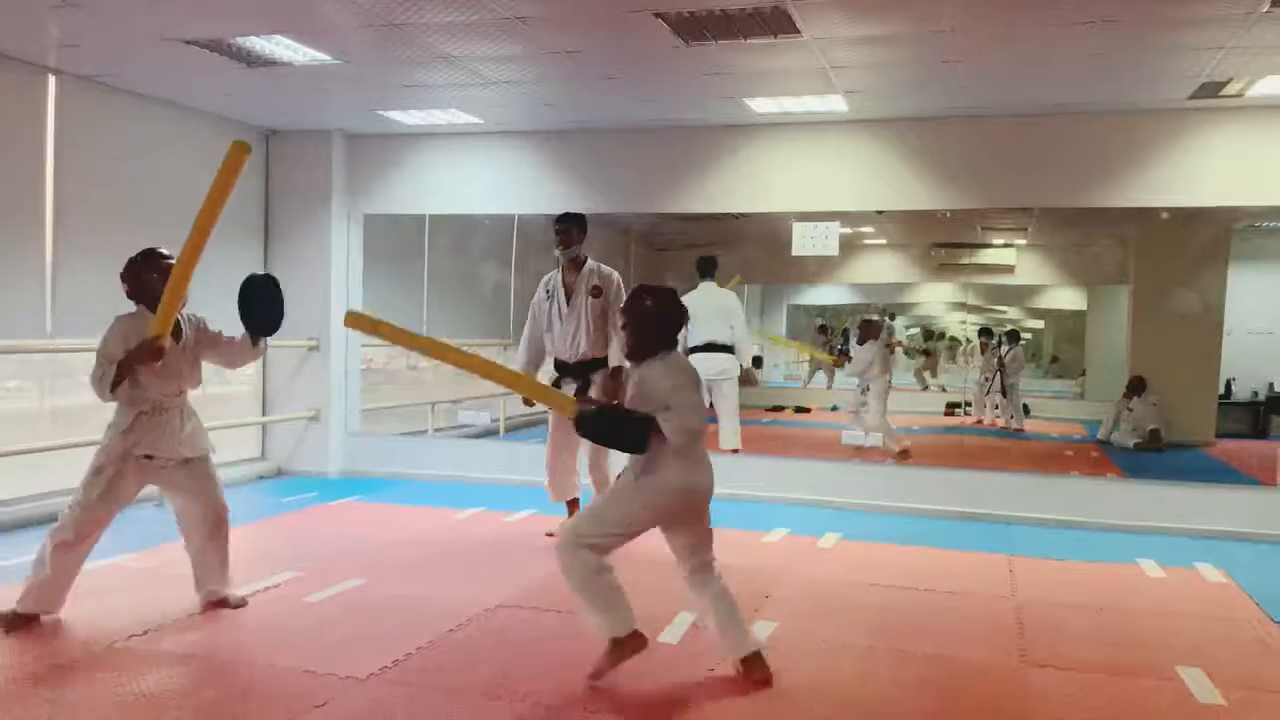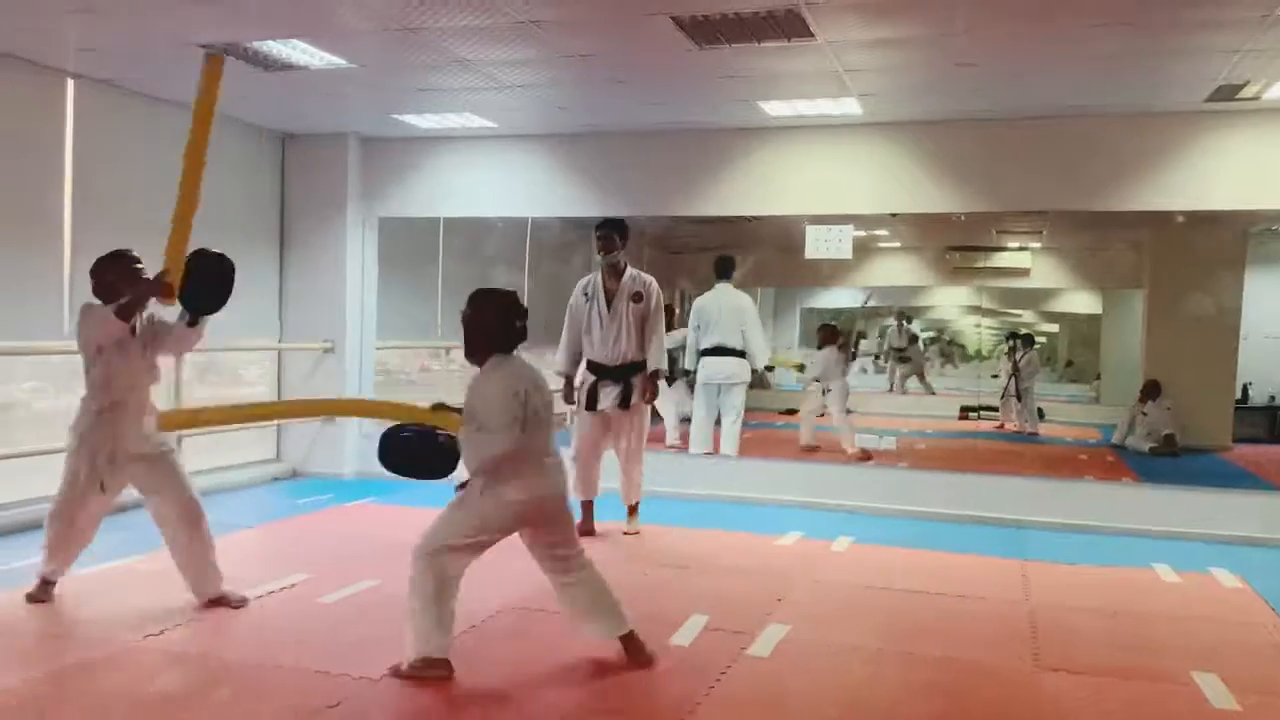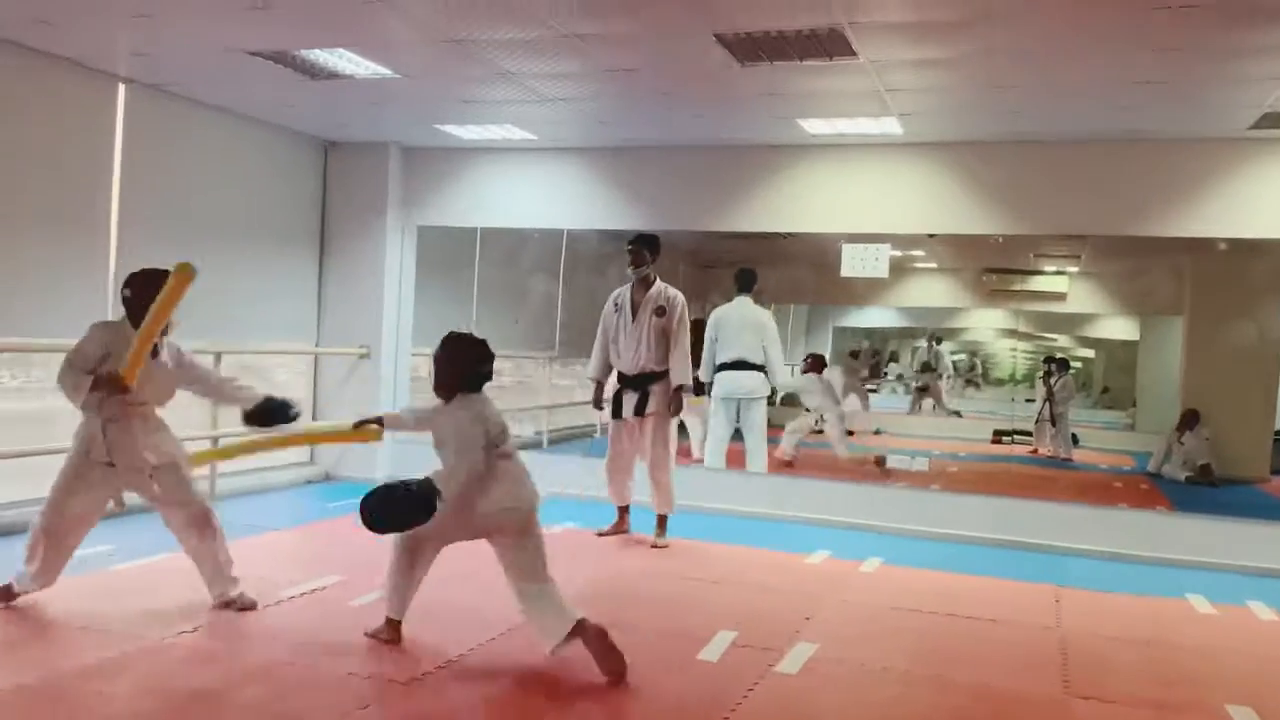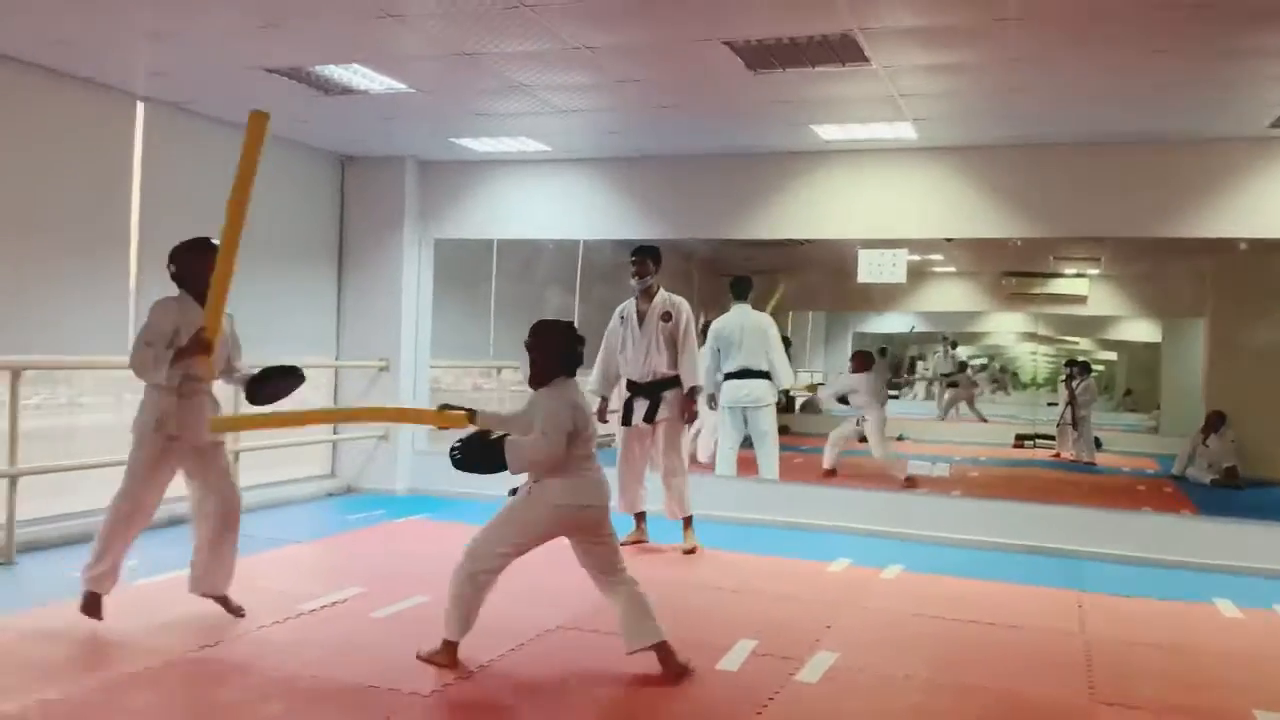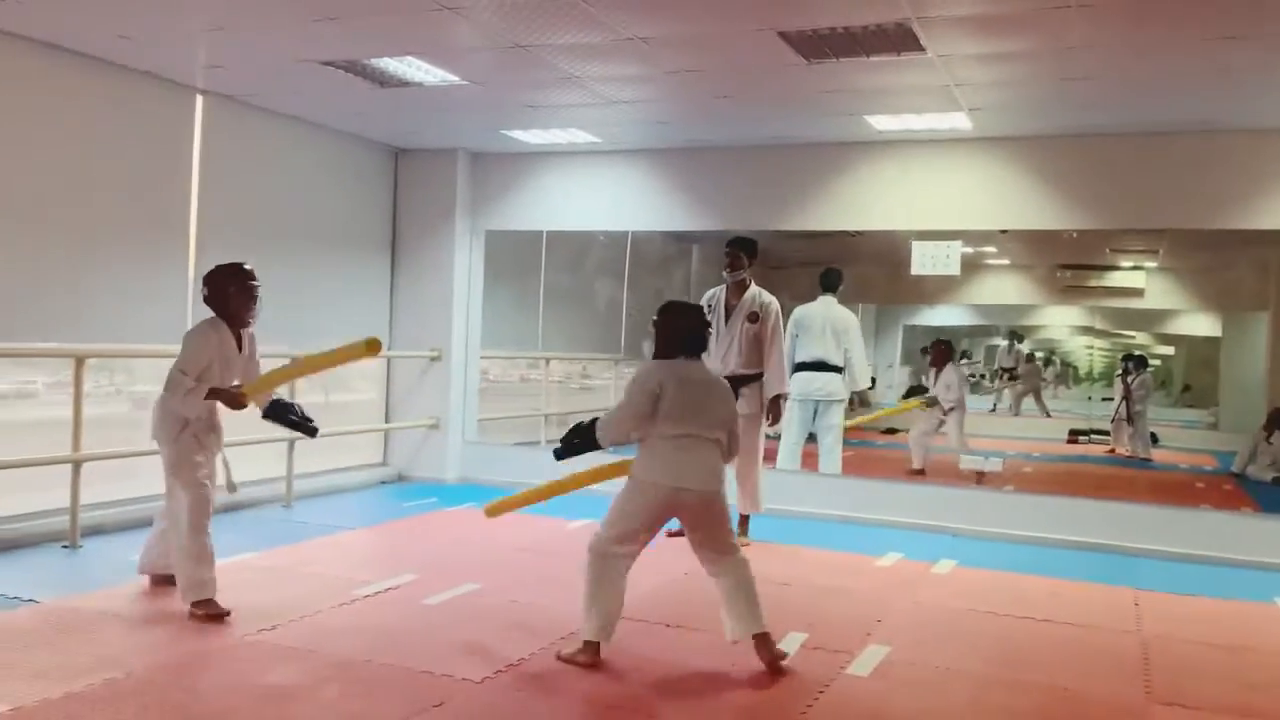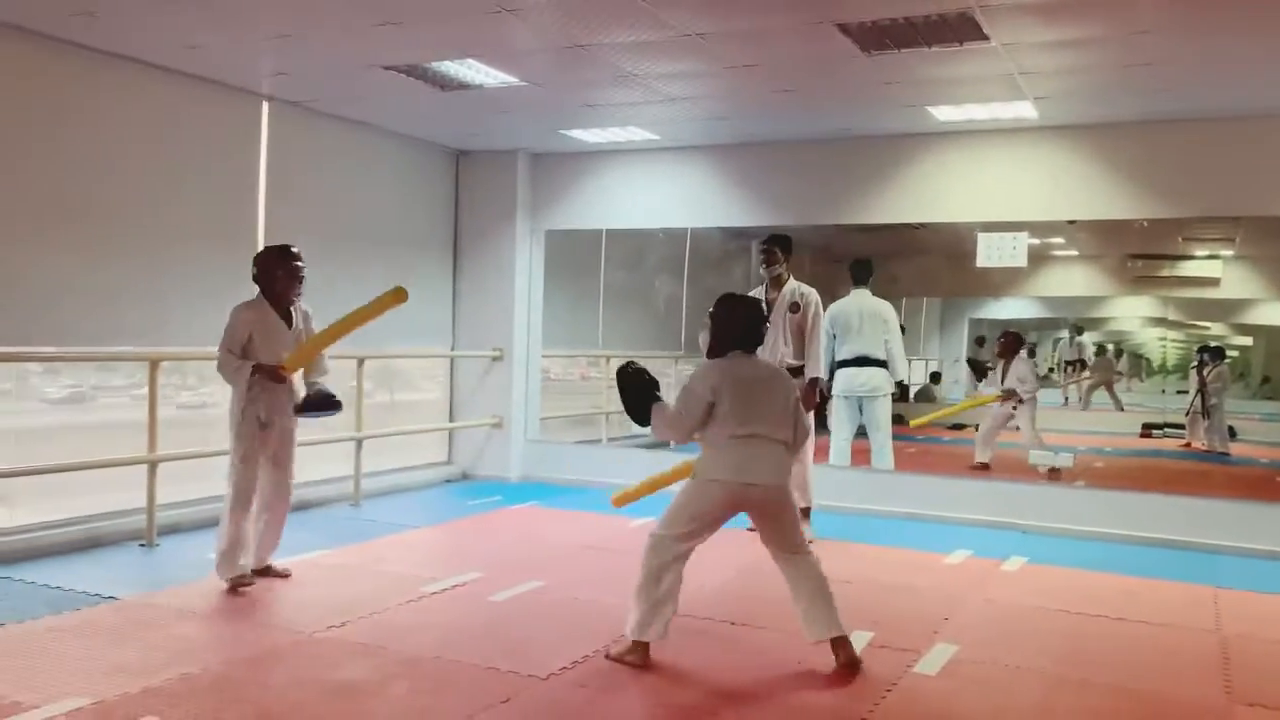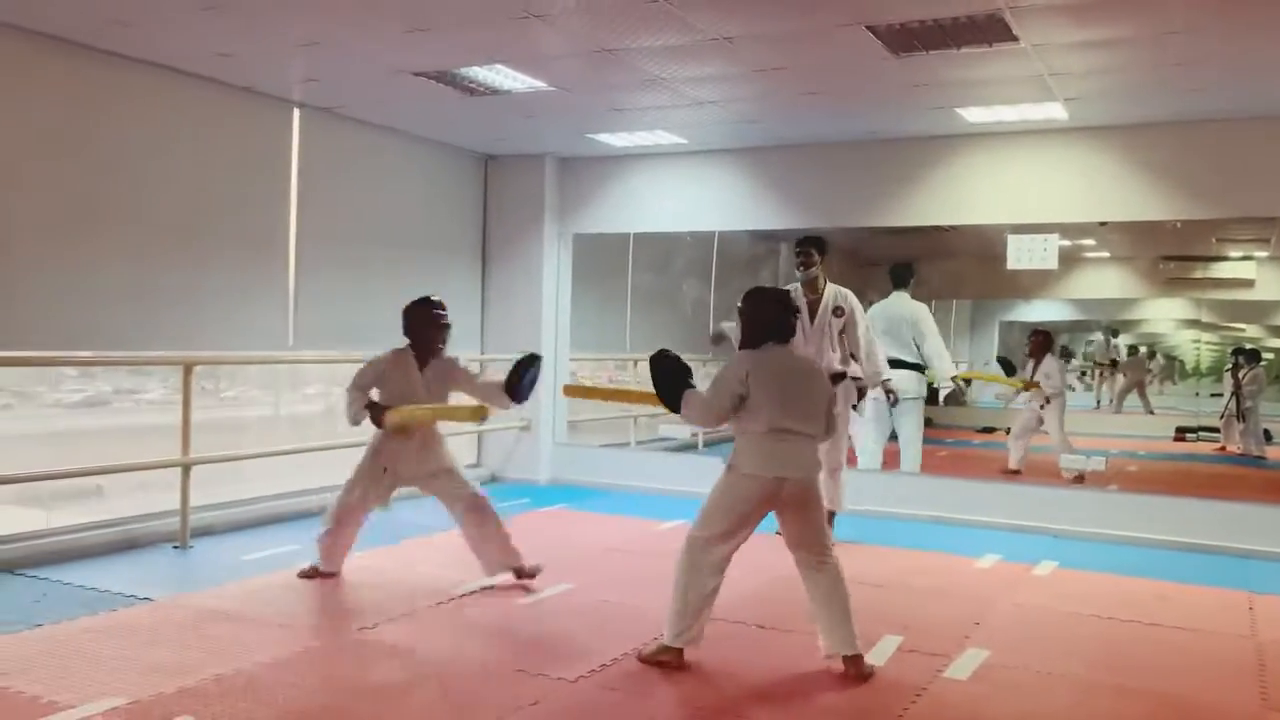
dt=0.4s
person 1, frame 1
left shoulder: (659, 372)
right shoulder: (675, 368)
left elbow: (689, 423)
left wrist: (649, 428)
left hip: (659, 481)
right hip: (692, 481)
left knee: (575, 544)
right knee: (702, 571)
left ankle: (623, 635)
right ankle: (750, 659)
person 1, frame 2
left shoulder: (494, 381)
right shoulder: (523, 372)
left elbow: (496, 442)
right wrist: (457, 417)
left hip: (506, 492)
right hip: (548, 487)
left knee: (432, 555)
right knee: (570, 566)
left ankle: (433, 657)
right ankle: (631, 644)
person 1, frame 3
left shoulder: (460, 414)
right shoulder: (465, 408)
left elbow: (467, 466)
right elbow: (429, 416)
right wrist: (383, 420)
left hip: (478, 502)
right hip: (520, 502)
left knee: (412, 543)
right knee: (535, 586)
left ankle: (392, 625)
right ankle: (584, 630)
person 1, frame 4
left shoulder: (552, 400)
right shoulder: (567, 395)
left elbow: (546, 451)
right elbow: (525, 421)
left wrist: (502, 448)
right wrist: (474, 416)
left hip: (552, 500)
right hip: (591, 499)
left knee: (480, 558)
right knee: (614, 578)
left ankle: (449, 648)
right ankle: (664, 653)
person 1, frame 5
left shoulder: (655, 372)
right shoulder: (720, 387)
left elbow: (626, 422)
right elbow: (730, 446)
left wrist: (594, 431)
left hip: (656, 480)
right hip: (705, 484)
left knee: (607, 551)
right knee: (726, 559)
left ankle: (591, 646)
right ankle: (762, 644)
person 1, frame 6
left shoulder: (712, 372)
right shoulder: (781, 377)
left elbow: (678, 427)
right elbow: (800, 435)
left wrist: (650, 404)
left hip: (721, 476)
right hip: (771, 480)
left knee: (665, 547)
right knee: (797, 558)
left ankle: (639, 643)
right ankle: (840, 645)
person 1, frame 7
left shoulder: (746, 362)
right shoulder: (815, 371)
left elbow: (709, 412)
right elbow: (829, 427)
left wrist: (679, 391)
left hip: (755, 470)
right hip: (802, 474)
left knee: (702, 549)
right knee: (818, 562)
left ankle: (674, 645)
right ankle: (851, 657)
person 2, frame 1
left shoulder: (194, 327)
right shoulder: (127, 328)
left elbow: (233, 354)
right elbow: (103, 387)
left wrist: (256, 335)
right wrist: (135, 360)
left hip: (180, 434)
right hip: (134, 436)
left knee: (211, 515)
right knee: (83, 518)
left ankle: (214, 590)
right ankle: (33, 605)
person 2, frame 2
left shoulder: (150, 324)
right shoulder: (92, 317)
left elbow: (182, 340)
right elbow: (104, 330)
right wrist: (144, 295)
left hip: (144, 431)
right hip: (100, 434)
left knee: (183, 510)
right knee: (70, 516)
left ankle: (211, 589)
right ankle: (49, 575)
person 2, frame 3
left shoulder: (170, 352)
right shoulder: (104, 334)
left elbow: (209, 382)
right elbow: (69, 375)
left wrist: (258, 402)
right wrist: (99, 385)
left hip: (150, 443)
right hip: (101, 440)
left knee: (195, 515)
right knee: (61, 514)
left ankle: (227, 591)
person 2, frame 4
left shoulder: (223, 321)
right shoulder: (169, 310)
left elbow: (230, 367)
right elbow: (141, 362)
left wrist: (253, 381)
right wrist: (184, 352)
left hip: (203, 417)
right hip: (164, 415)
left knee: (223, 503)
right knee: (136, 500)
left ankle: (213, 585)
right ankle: (96, 584)
person 2, frame 5
left shoulder: (246, 337)
right shoulder: (204, 335)
left elbow: (251, 380)
right elbow: (177, 388)
right wrist: (220, 396)
left hip: (203, 425)
right hip: (179, 422)
left knee: (189, 500)
right knee: (195, 501)
left ankle: (158, 566)
right ankle: (198, 593)
person 2, frame 6
left shoulder: (302, 316)
right shoulder: (247, 313)
left elbow: (313, 361)
right elbow: (226, 362)
left wrist: (315, 388)
right wrist: (261, 370)
left hip: (283, 409)
right hip: (253, 407)
left knee: (278, 490)
right knee: (244, 485)
left ankle: (259, 560)
right ankle: (233, 567)
person 2, frame 7
left shoulder: (449, 368)
right shoulder: (390, 362)
left elbow: (482, 391)
right elbow: (356, 389)
left wrist: (510, 390)
right wrist: (371, 409)
left hip: (430, 451)
right hip: (389, 448)
left knee: (473, 504)
right knee: (350, 507)
left ankle: (510, 563)
right ankle: (327, 564)
person 3, frame 1
left shoulder: (606, 278)
right shoulder: (548, 283)
left elbow: (618, 329)
right elbow: (534, 332)
left wrist: (615, 374)
right wrist: (526, 378)
left hip: (596, 377)
right hip: (563, 378)
left knee: (600, 454)
right knee: (559, 452)
right ankle: (572, 515)
person 3, frame 2
left shoulder: (645, 285)
right shoulder: (585, 287)
left elbow: (654, 334)
right elbow: (572, 334)
left wrist: (653, 377)
right wrist: (567, 379)
left hip: (631, 380)
right hip: (595, 380)
left knee: (631, 453)
right knee: (584, 451)
left ankle: (632, 515)
right ankle: (586, 519)
person 3, frame 3
left shoulder: (671, 299)
right shoulder: (617, 298)
left elbow: (680, 346)
right elbow: (604, 342)
left wrist: (678, 389)
right wrist: (598, 384)
left hip: (656, 390)
right hip: (624, 389)
left knee: (659, 461)
right knee: (617, 459)
left ankle: (661, 527)
right ankle: (622, 519)
person 3, frame 4
left shoulder: (676, 306)
right shoulder: (623, 312)
left elbow: (688, 353)
right elbow: (609, 355)
left wrist: (691, 395)
right wrist: (603, 398)
left hip: (667, 396)
right hip: (635, 398)
left knee: (672, 466)
right knee: (629, 467)
left ankle: (688, 529)
right ankle: (639, 529)
person 3, frame 5
left shoulder: (766, 304)
right shoulder: (711, 299)
left elbow: (774, 354)
left wrist: (776, 397)
left hip: (747, 392)
left knee: (747, 463)
left ankle: (743, 527)
person 3, frame 6
left shoulder: (806, 295)
right shoulder: (753, 298)
left elbow: (815, 343)
left wrist: (813, 384)
left hip: (794, 383)
left knee: (798, 453)
left ankle: (804, 519)
person 3, frame 7
left shoulder: (844, 298)
left elbow: (864, 342)
left wrist: (882, 380)
right wrist: (728, 331)
left hip: (835, 389)
left knee: (833, 459)
left ankle: (827, 524)
person 4, frame 1
left shoulder: (686, 300)
right shoulder: (730, 297)
left elbow: (679, 336)
right elbow: (740, 332)
right wrist: (742, 361)
left hip: (697, 360)
right hip: (724, 359)
right knee: (728, 410)
right ankle: (732, 449)
person 4, frame 2
left shoulder: (700, 302)
right shoulder: (744, 300)
left elbow: (692, 338)
right elbow: (753, 335)
left wrist: (691, 367)
right wrist: (756, 365)
left hip: (708, 364)
right hip: (735, 364)
left knee: (702, 415)
right knee: (732, 415)
left ankle: (700, 455)
right ankle: (727, 457)
person 4, frame 3
left shoulder: (718, 314)
right shoulder: (764, 315)
left elbow: (708, 350)
right elbow: (773, 351)
left wrist: (707, 378)
right wrist: (773, 382)
left hip: (725, 378)
right hip: (754, 379)
left knee: (718, 433)
right knee: (755, 435)
person 4, frame 4
left shoulder: (718, 324)
right shoulder: (764, 320)
left elbow: (710, 362)
right elbow: (776, 357)
left wrist: (710, 390)
right wrist: (781, 387)
left hip: (731, 388)
right hip: (760, 387)
left knee: (727, 444)
right knee: (766, 444)
person 4, frame 5
left shoulder: (800, 312)
right shoulder: (847, 317)
left elbow: (788, 350)
right elbow: (855, 355)
left wrist: (787, 380)
right wrist: (860, 388)
left hip: (803, 379)
right hip: (832, 382)
left knee: (792, 437)
right knee: (830, 441)
person 4, frame 6
left shoulder: (835, 309)
right shoulder: (884, 307)
left elbow: (826, 347)
right elbow: (894, 346)
left wrist: (825, 377)
right wrist: (897, 377)
left hip: (846, 376)
right hip: (876, 376)
left knee: (841, 436)
right knee: (880, 437)
person 4, frame 7
left shoulder: (875, 311)
right shoulder: (918, 309)
right elbow: (932, 345)
right wrist: (951, 376)
right hip: (909, 379)
left knee: (872, 440)
right knee: (909, 441)
